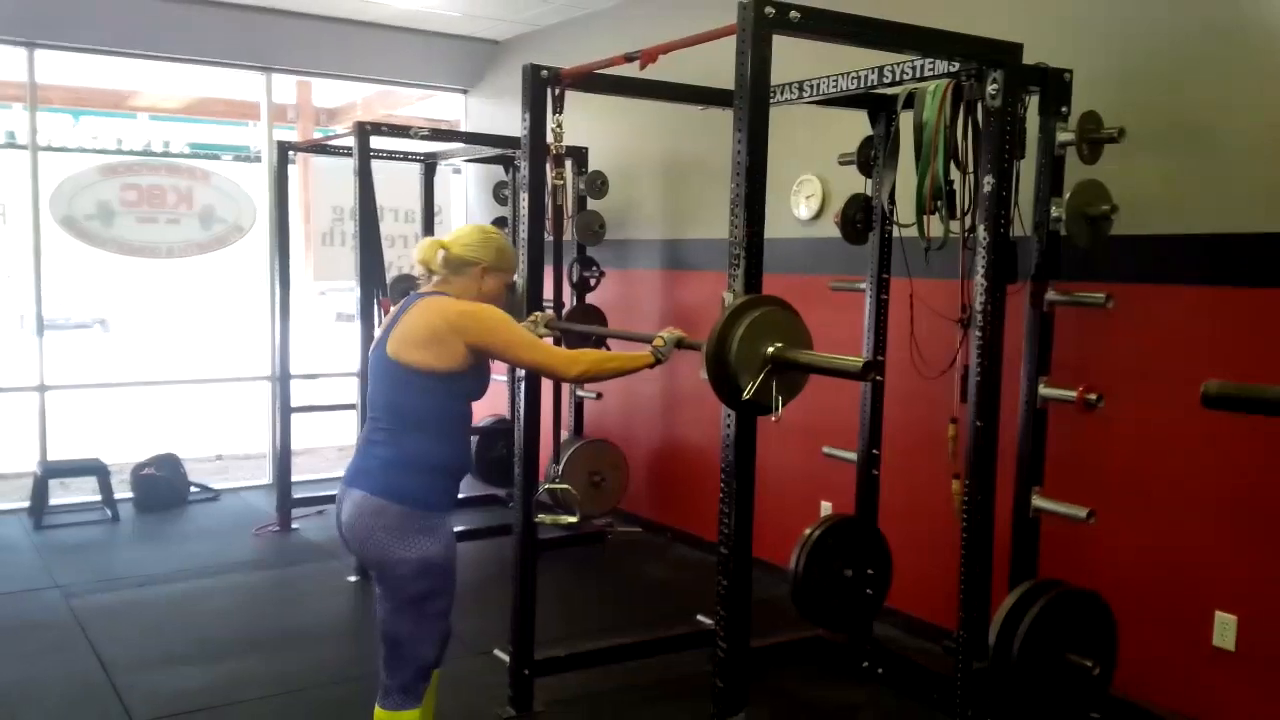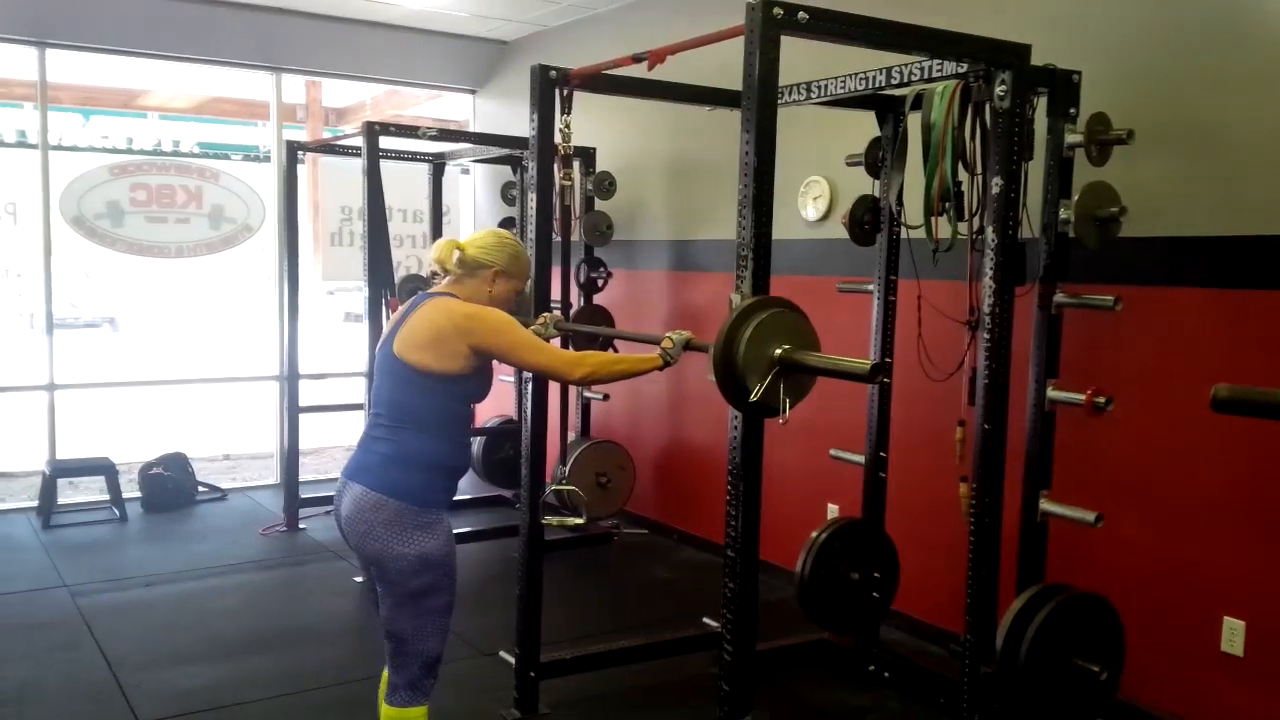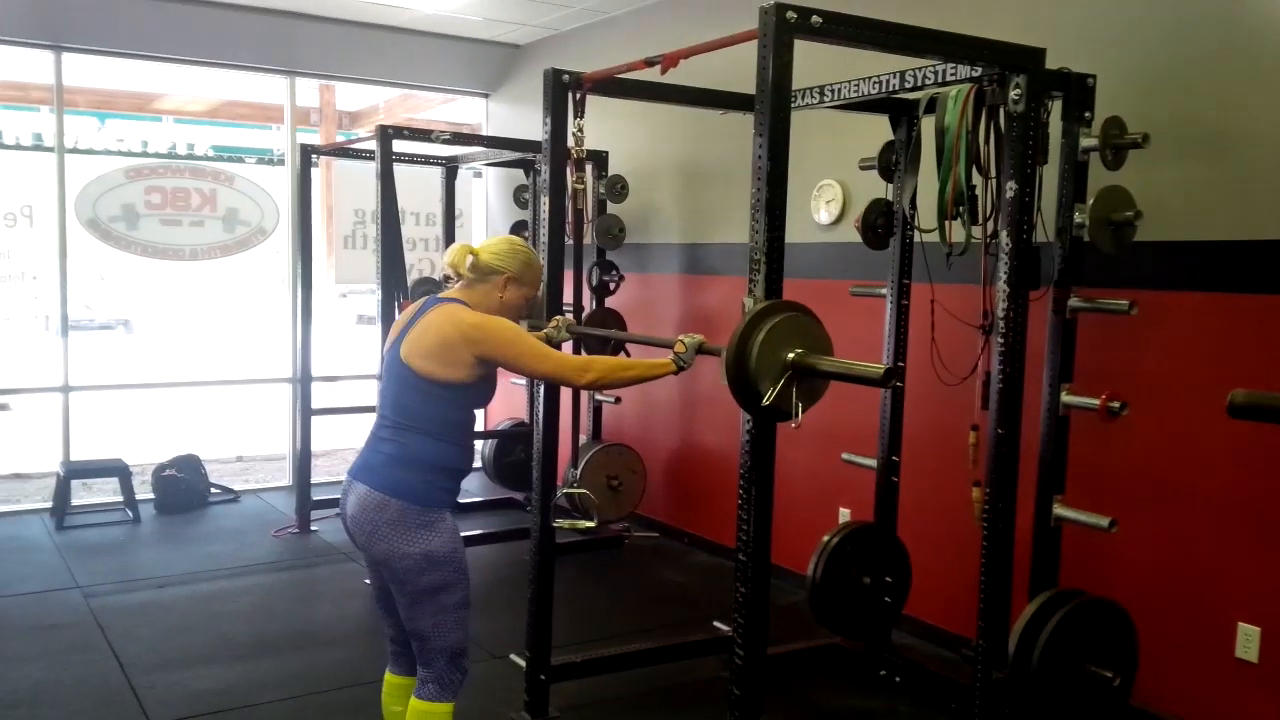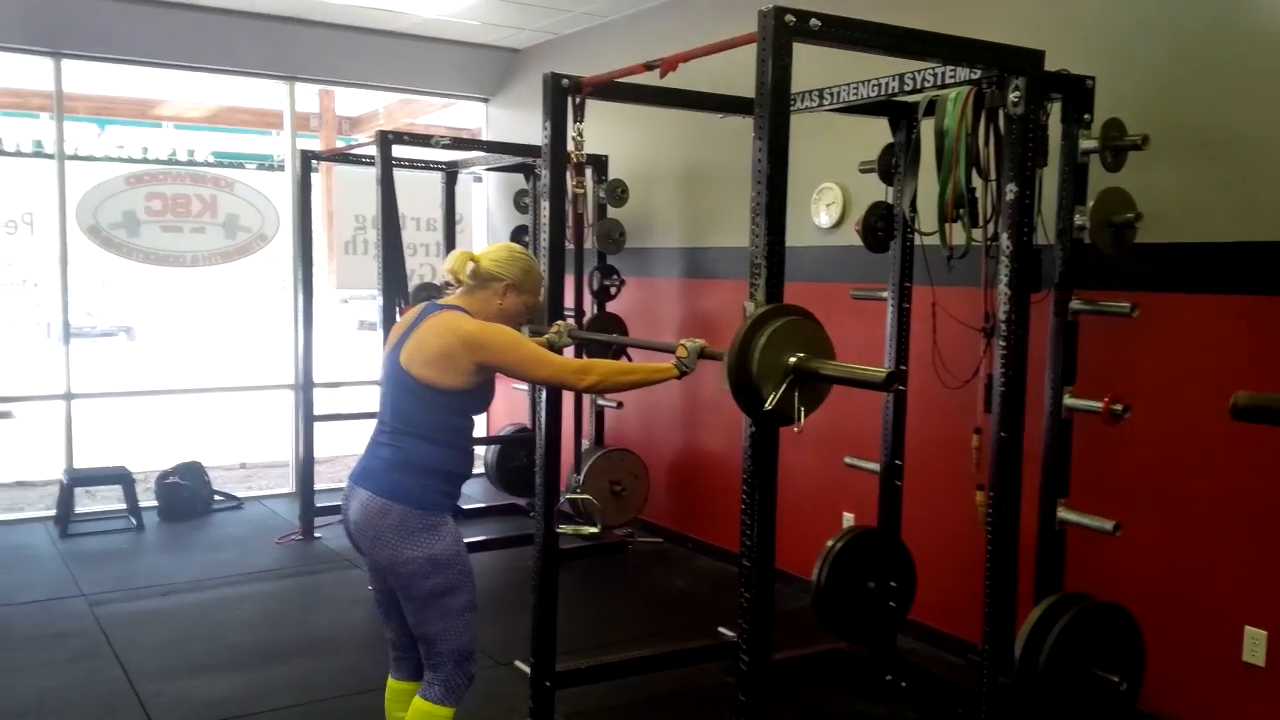
dt=0.2s
person 1, frame 1
left shoulder: (412, 312)
right shoulder: (462, 317)
right elbow: (570, 367)
left wrist: (526, 335)
right wrist: (653, 354)
left hip: (373, 501)
right hip: (401, 514)
left knee: (425, 646)
right knee: (407, 668)
person 1, frame 2
left shoulder: (420, 309)
right shoulder: (468, 319)
right elbow: (574, 368)
left wrist: (533, 336)
right wrist: (662, 356)
left hip: (369, 496)
right hip: (400, 510)
left knee: (411, 654)
right knee: (415, 667)
person 1, frame 3
left shoulder: (424, 311)
right shoulder: (473, 327)
right elbow: (581, 374)
left wrist: (545, 339)
right wrist: (673, 362)
left hip: (371, 496)
right hip: (407, 510)
left knee: (409, 653)
right knee: (444, 666)
person 1, frame 4
left shoulder: (421, 317)
right shoulder: (472, 335)
right elbow: (582, 377)
left wrist: (546, 344)
right wrist: (674, 367)
left hip: (372, 501)
right hip: (409, 515)
left knee: (411, 658)
right knee: (451, 670)
